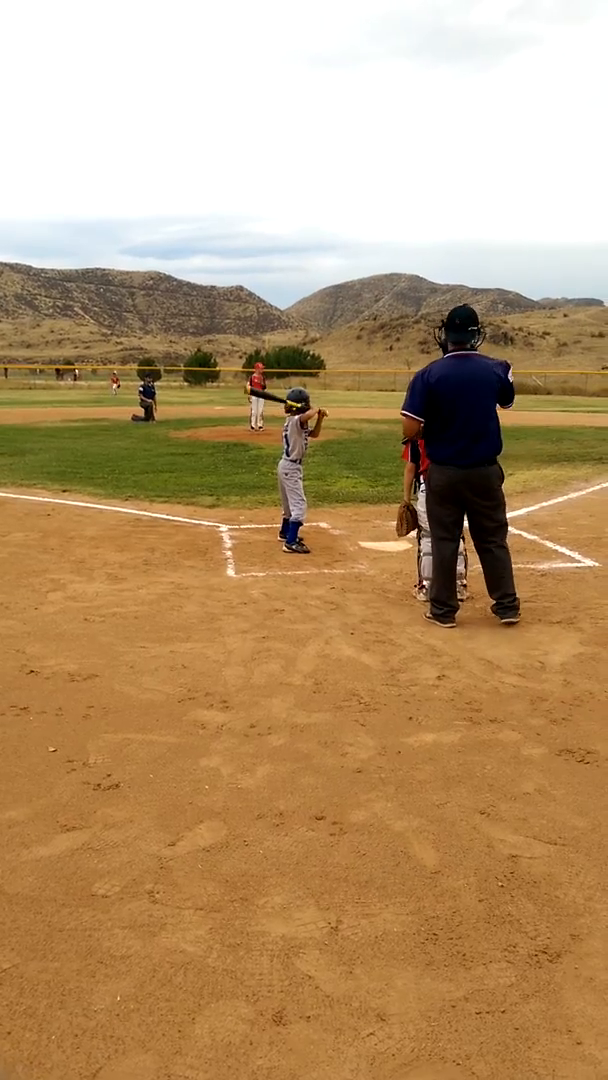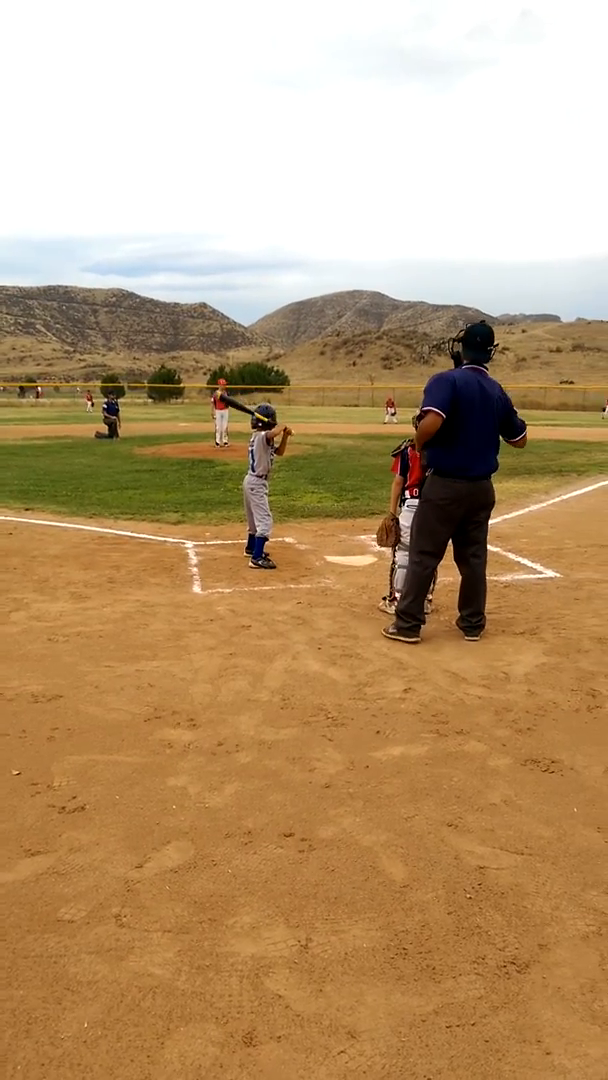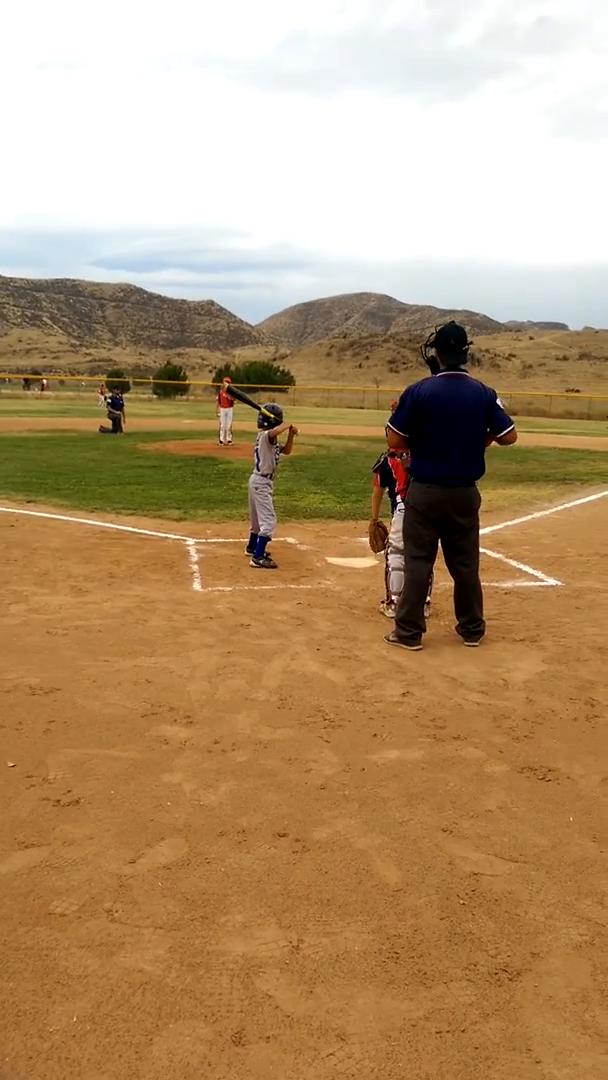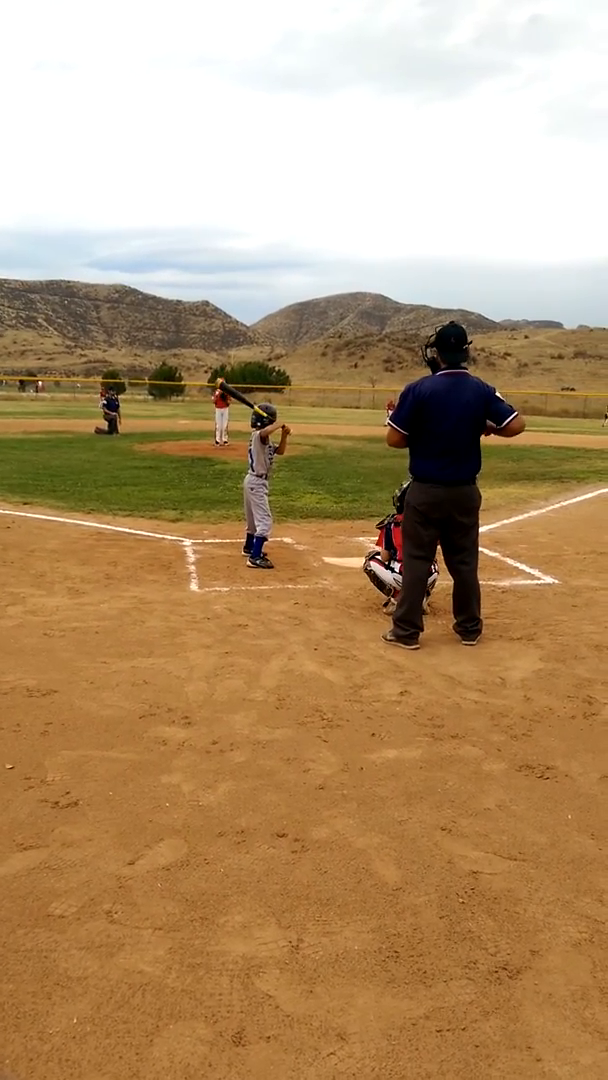
dt=1s
person 1, frame 1
left shoulder: (428, 375)
right shoulder: (496, 369)
left elbow: (410, 429)
right elbow: (507, 402)
left wrist: (428, 433)
left hip: (444, 473)
right hip: (485, 471)
left knee: (444, 542)
right knee: (493, 540)
left ankle: (443, 609)
right ankle: (507, 606)
person 1, frame 2
left shoulder: (447, 380)
right shoulder: (498, 393)
left elbow: (430, 424)
right elbow: (520, 440)
left wrist: (418, 443)
left hip: (445, 484)
right hip: (481, 487)
left knee: (424, 555)
right knee: (474, 556)
left ankle: (407, 624)
right ankle: (472, 623)
person 1, frame 3
left shoulder: (418, 392)
right shoulder: (483, 394)
left elbow: (394, 441)
right elbow: (509, 436)
left hip: (425, 492)
right hip: (465, 492)
left knee: (418, 563)
right knee: (465, 563)
left ankle: (409, 632)
right ankle: (472, 629)
person 1, frame 4
left shoulder: (418, 390)
right shoulder: (482, 391)
left elbow: (394, 439)
right elbow: (515, 426)
right wrist: (487, 431)
left hip: (425, 491)
right hip: (465, 491)
left knee: (416, 561)
right knee: (465, 562)
left ankle: (407, 631)
right ankle: (469, 628)
